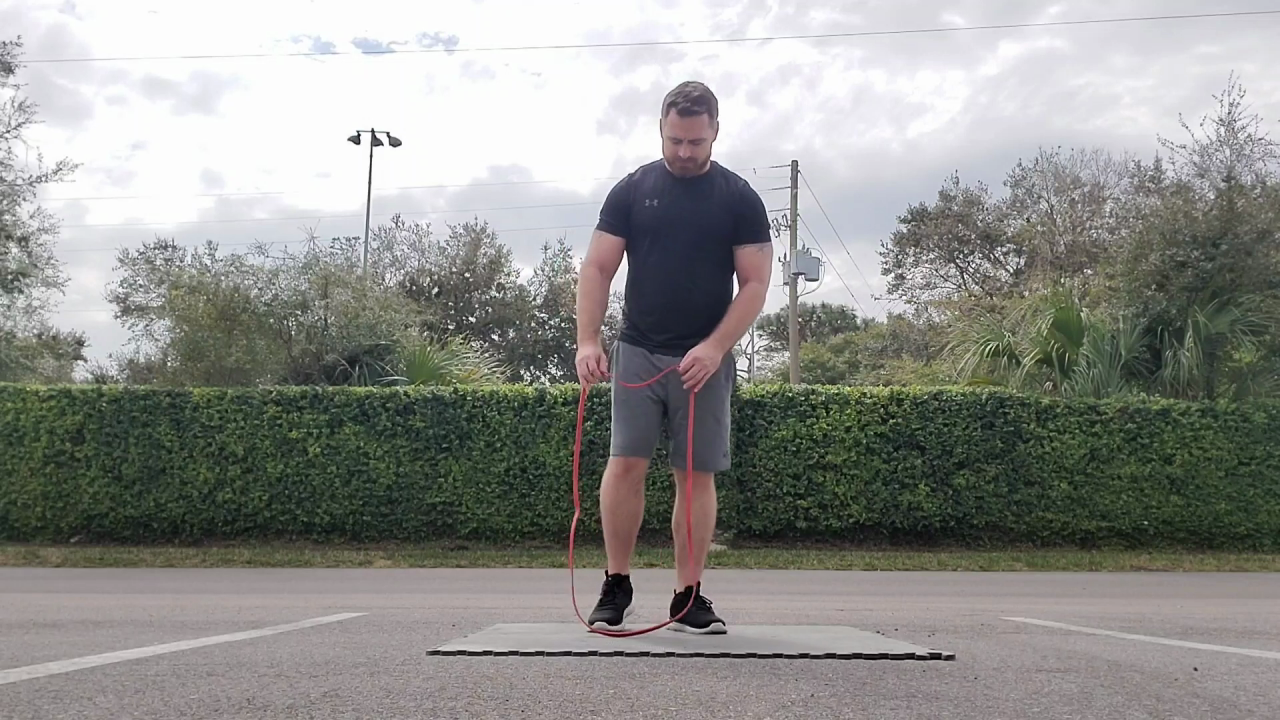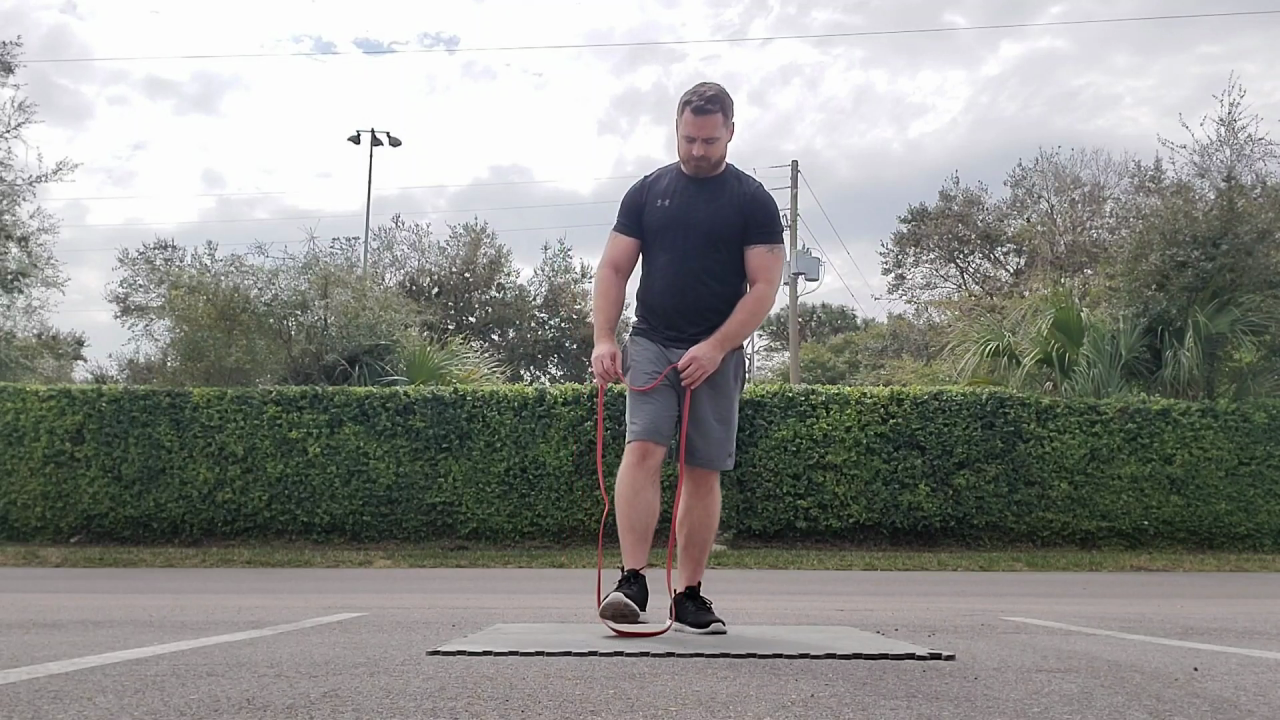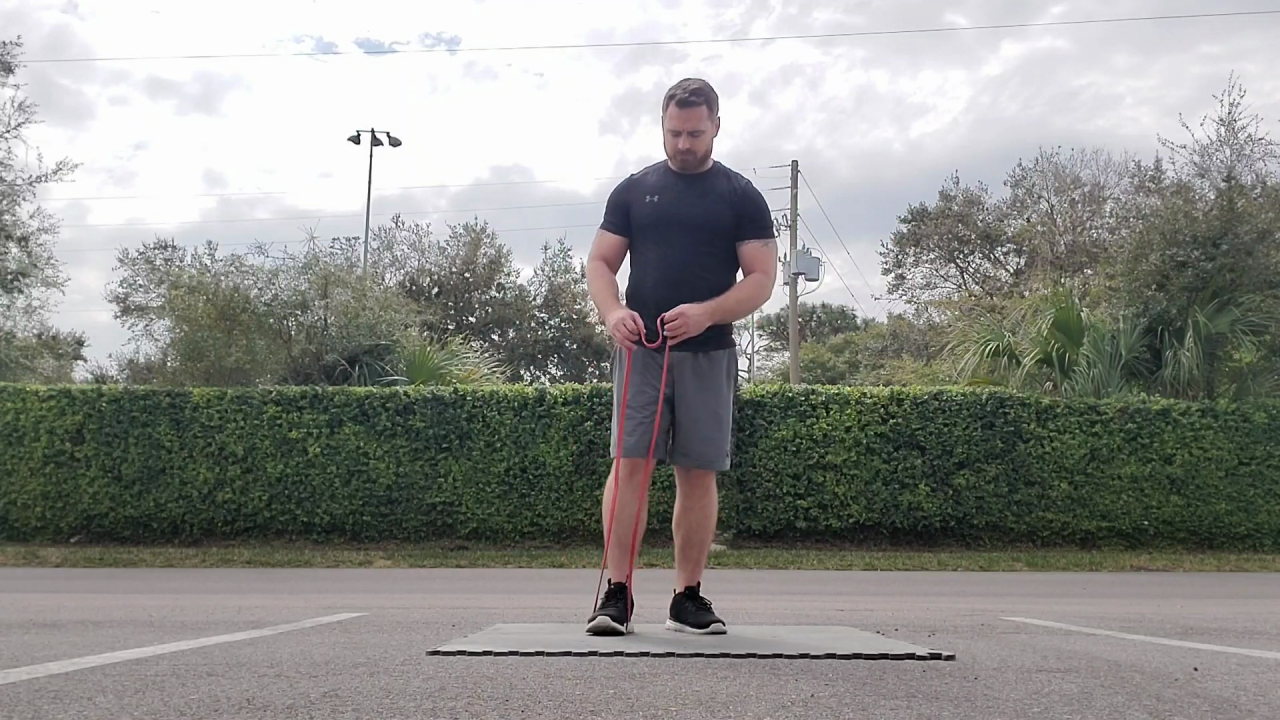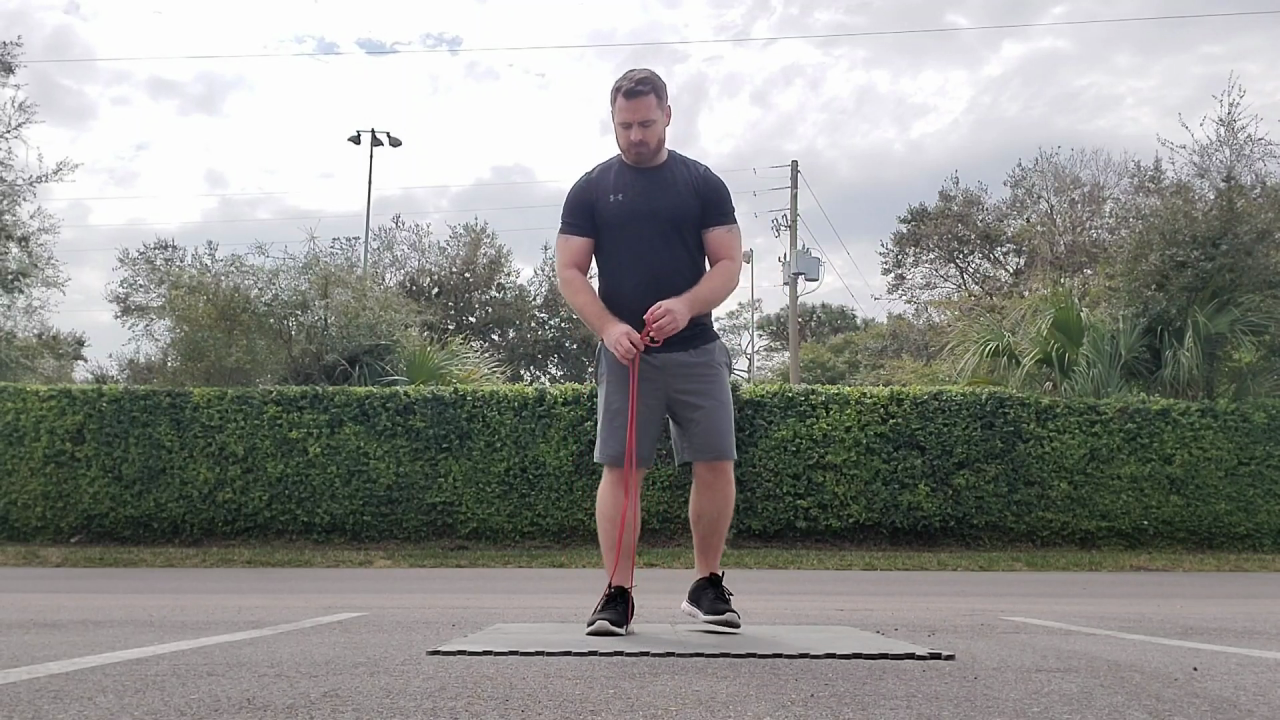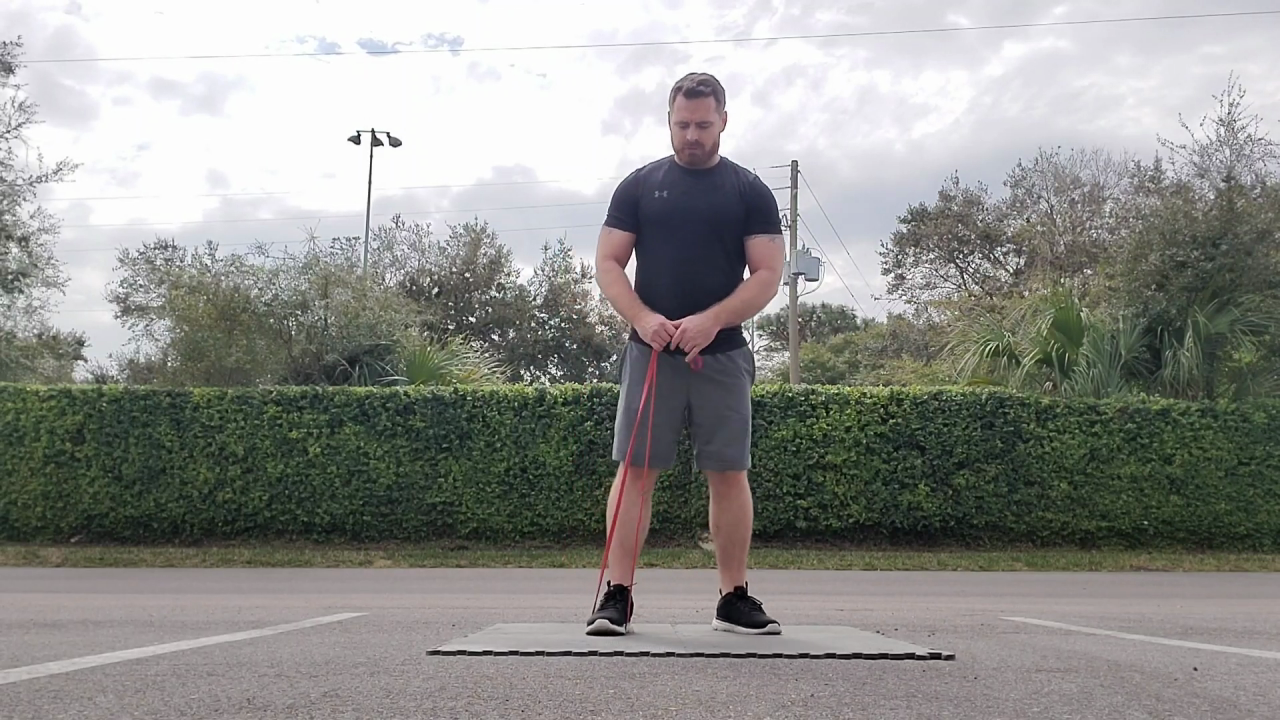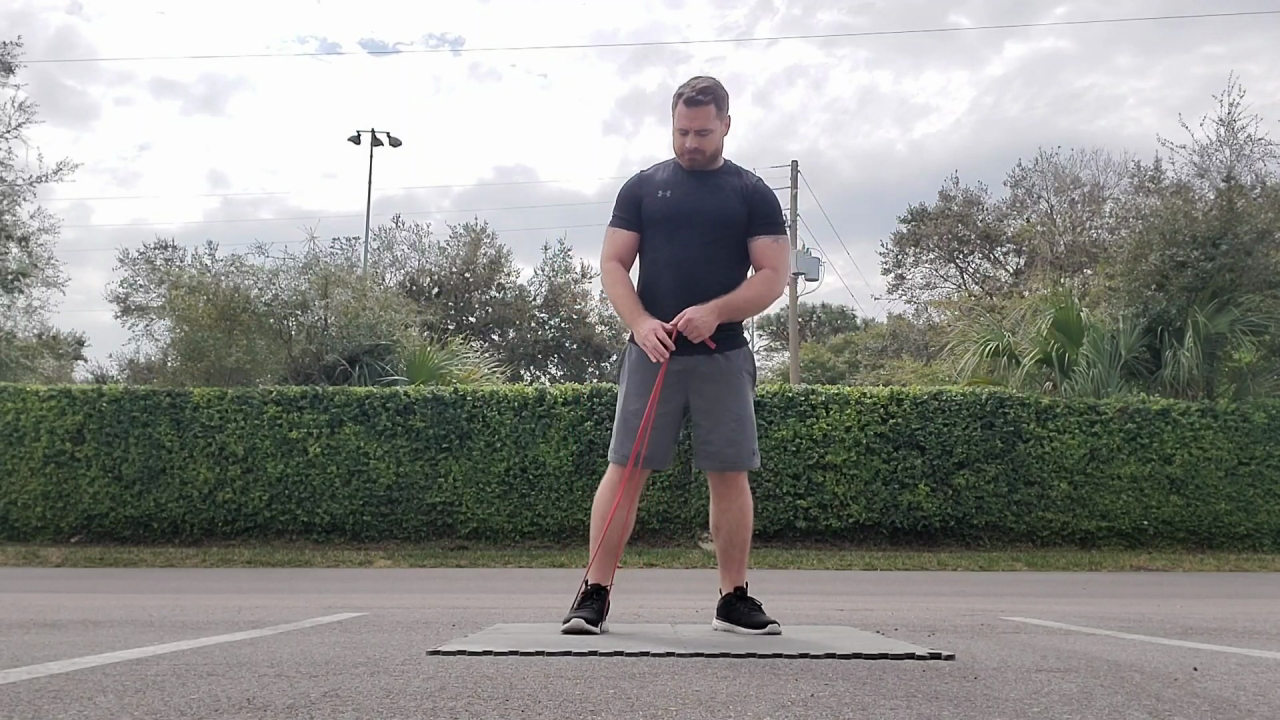
dt=0.5s
person 1, frame 1
left shoulder: (739, 198)
right shoulder: (631, 190)
left elbow: (755, 283)
right elbow: (597, 267)
left wrist: (716, 347)
right wrist: (588, 340)
left hip: (703, 360)
right hip: (637, 352)
left knee: (697, 475)
right knee: (626, 465)
left ankle: (688, 597)
right ankle: (616, 585)
person 1, frame 2
left shoulder: (752, 199)
right shoulder: (647, 191)
left elbow: (763, 286)
right elbow: (613, 268)
left wrist: (716, 348)
right wrist: (604, 339)
left hip: (716, 356)
right hip: (650, 346)
left knee: (702, 473)
right knee: (642, 452)
left ankle: (688, 596)
right ankle: (633, 581)
person 1, frame 3
left shoulder: (740, 196)
right shoulder: (633, 190)
left elbow: (761, 278)
right elbow: (600, 261)
left wrist: (707, 313)
right wrist: (612, 310)
left hip: (708, 354)
right hip: (641, 351)
left knee: (698, 474)
right knee: (630, 466)
left ankle: (687, 597)
right ankle: (617, 594)
person 1, frame 4
left shoulder: (702, 182)
right shoulder: (592, 188)
left elbow: (728, 262)
right elbow: (570, 272)
left wrist: (686, 306)
right wrist: (609, 328)
left hip: (696, 349)
right hip: (625, 352)
left knee: (715, 464)
right knee: (621, 471)
left ankle: (706, 584)
right ankle: (618, 597)
person 1, frame 5
left shoulder: (750, 191)
right shoulder: (639, 185)
left elbow: (767, 274)
right elbow: (608, 262)
left wrist: (714, 320)
right wrist: (642, 317)
left hip: (722, 354)
right hip: (650, 351)
left knee: (729, 474)
right knee: (636, 468)
left ankle: (734, 598)
right ankle: (617, 595)
person 1, frame 6
left shoulder: (753, 193)
right shoulder: (642, 186)
left elbow: (774, 276)
right elbow: (614, 264)
left wrist: (715, 311)
right wrist: (641, 322)
left hip: (722, 356)
right hip: (652, 354)
left knee: (731, 474)
right knee: (627, 469)
left ankle: (734, 599)
right ankle: (594, 593)
